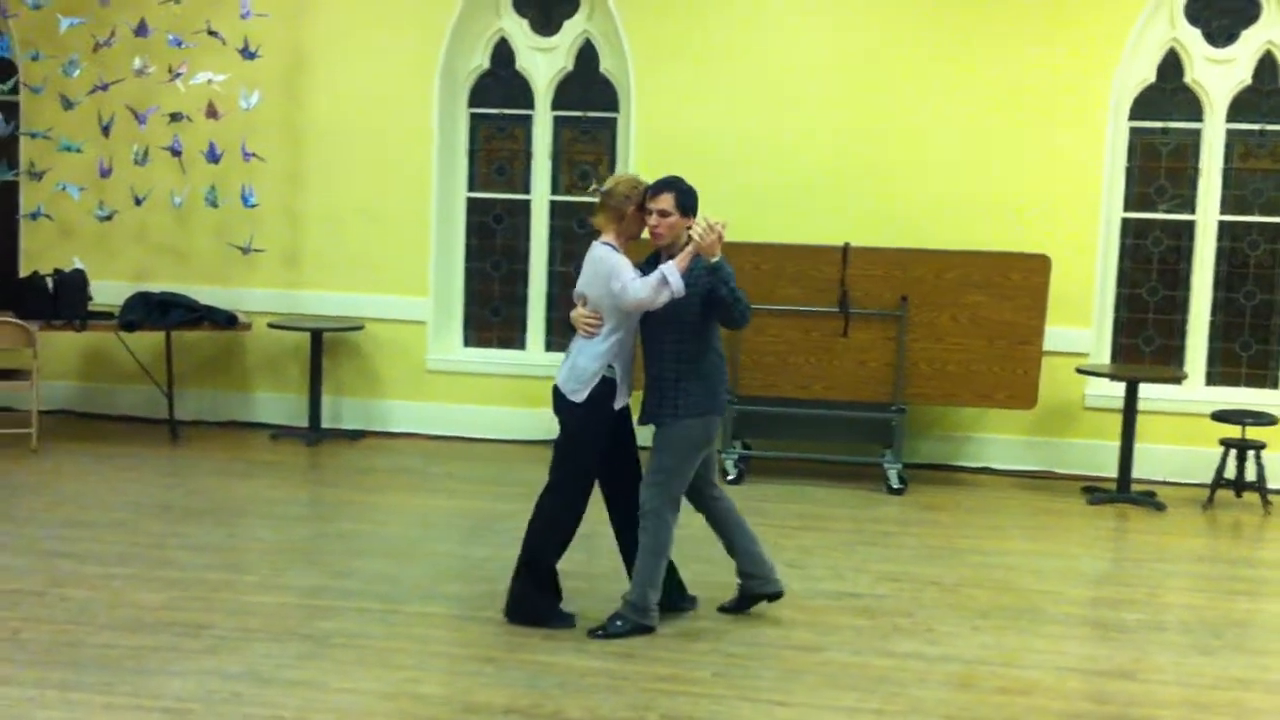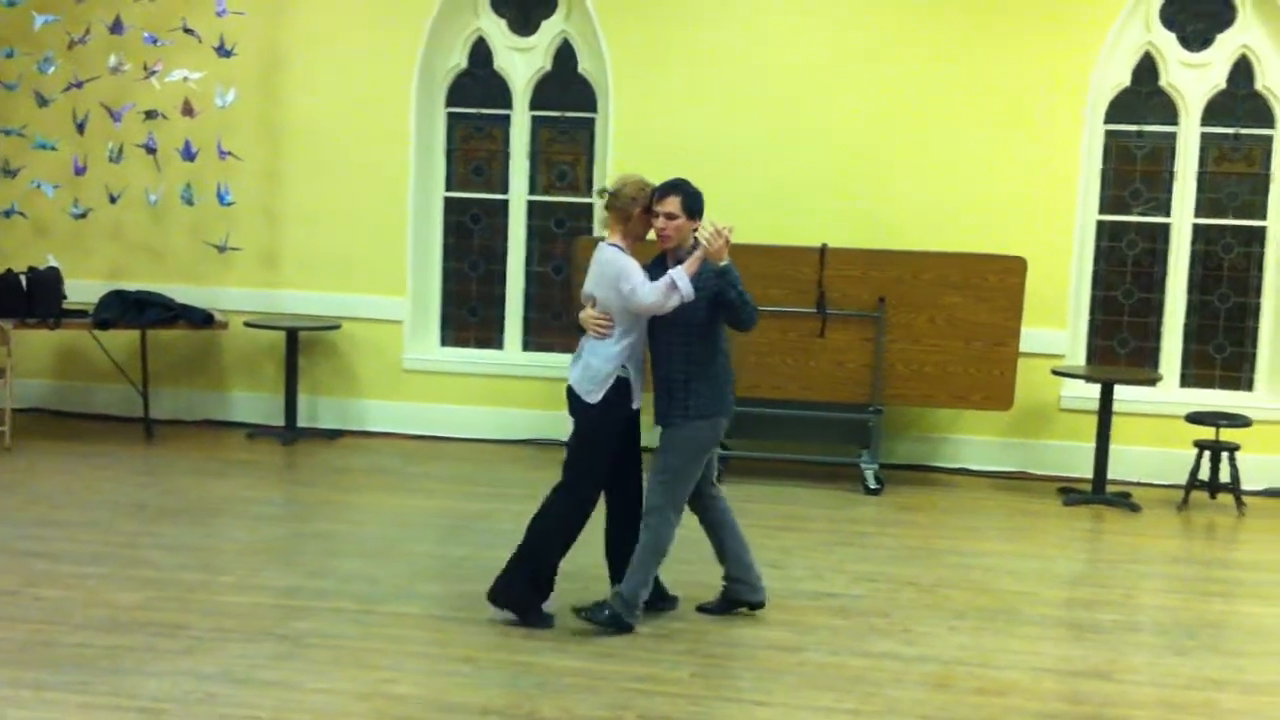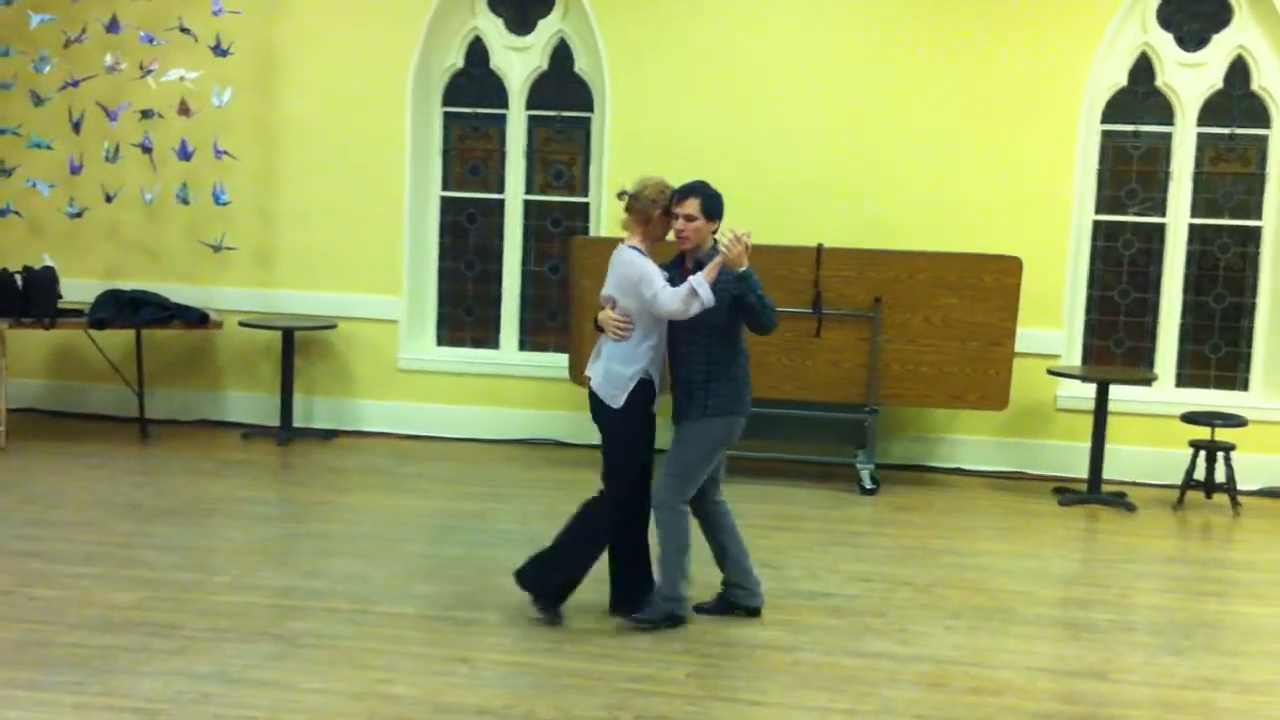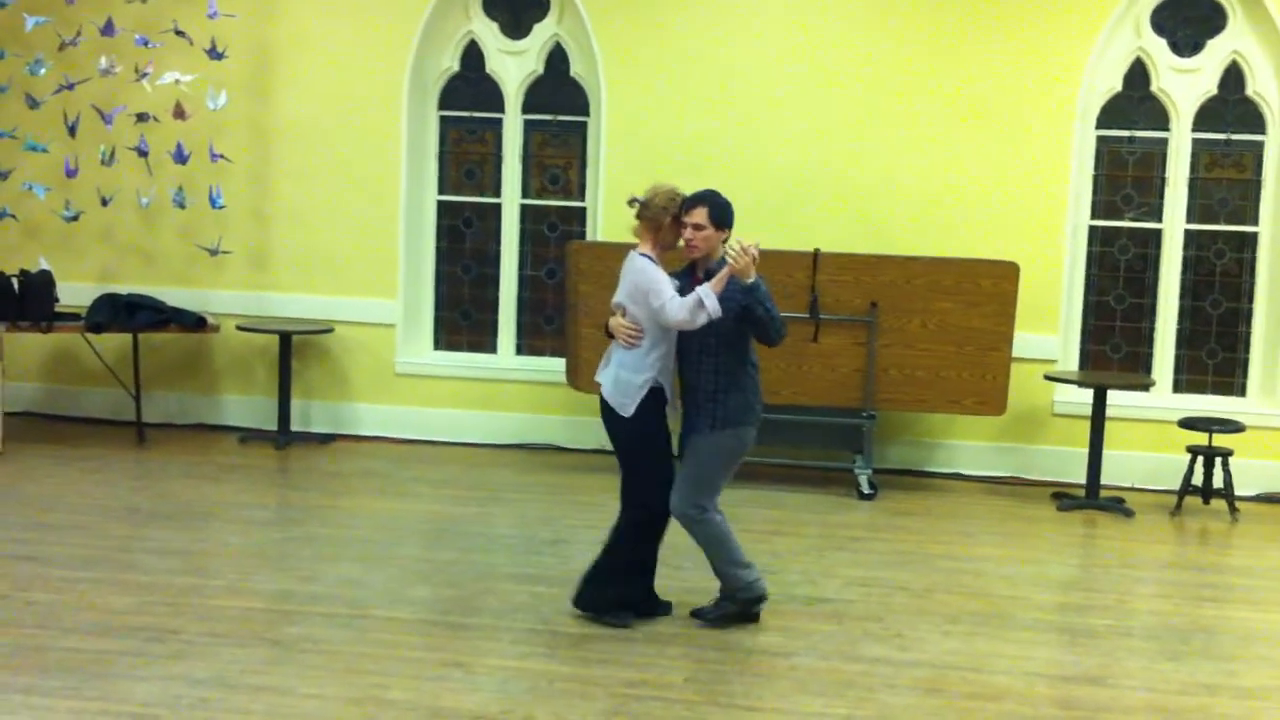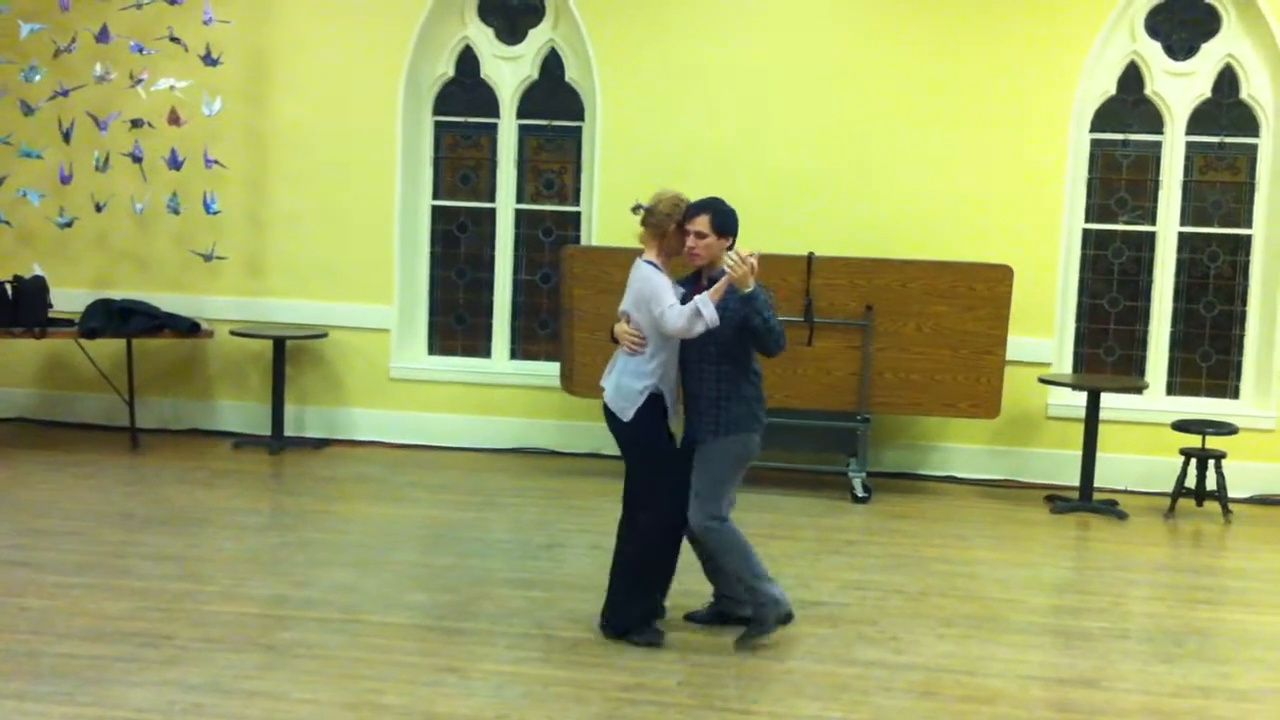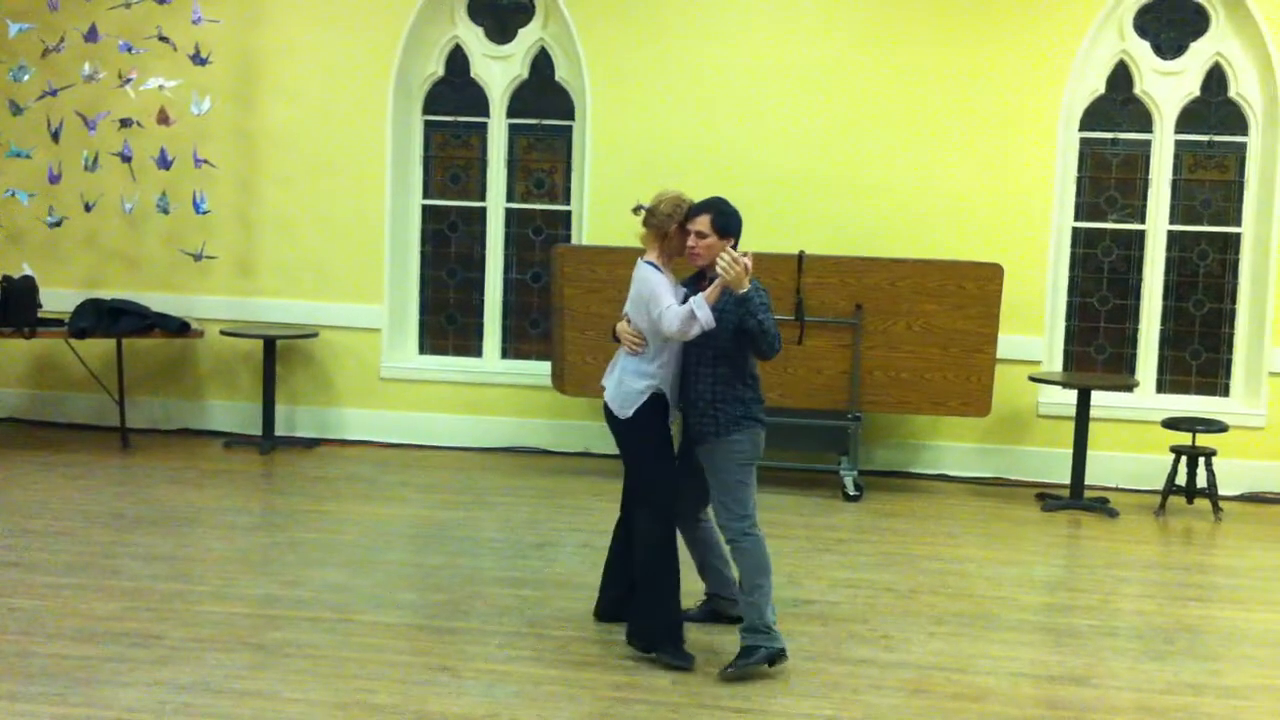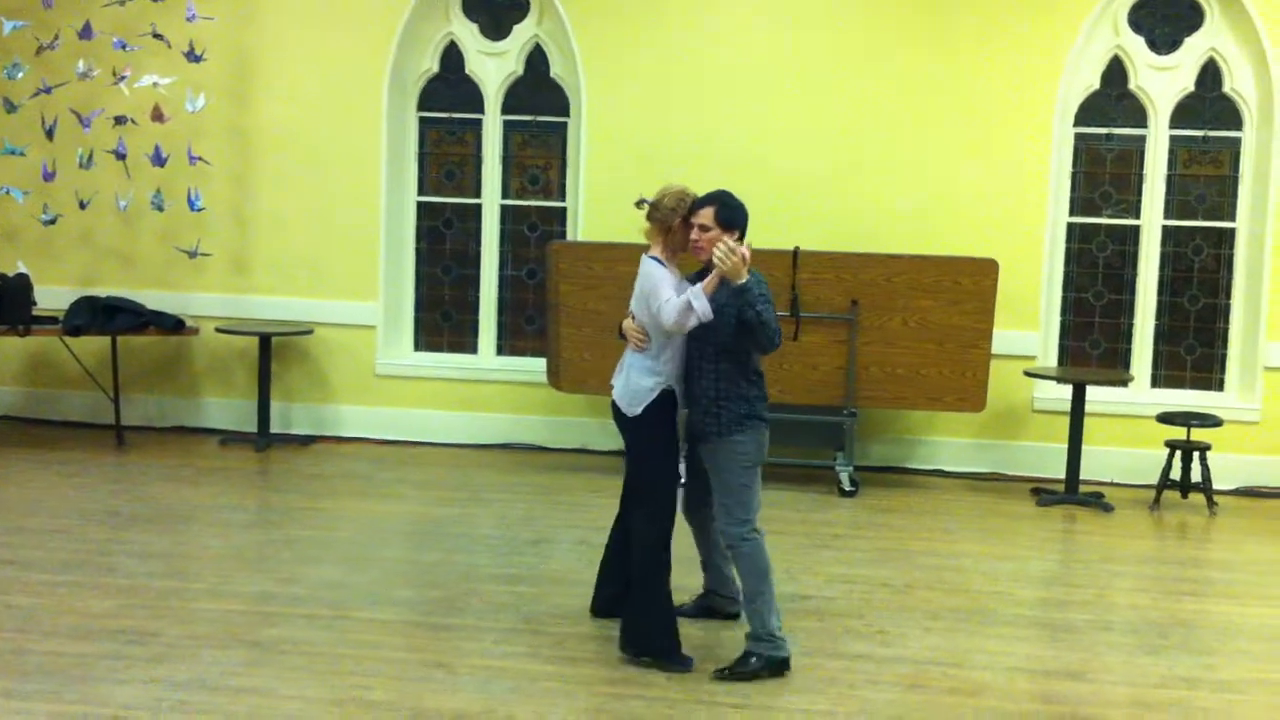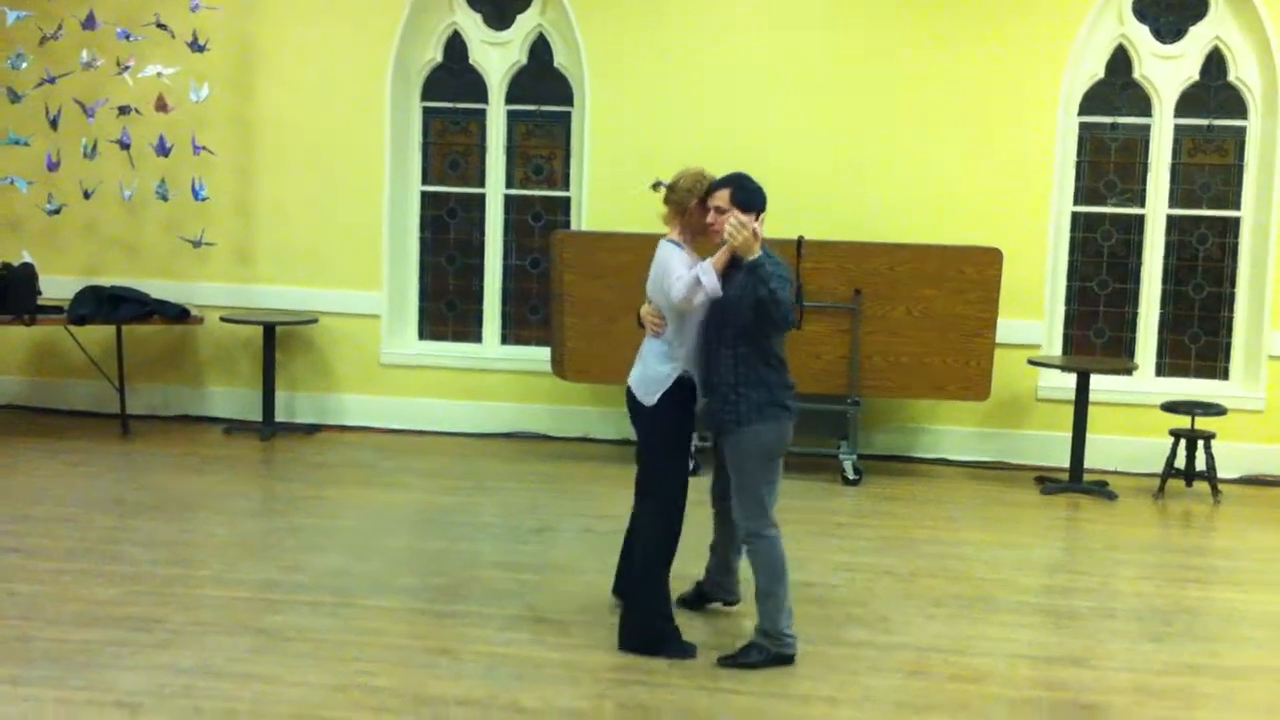
dt=0.2s
person 1, frame 1
left shoulder: (705, 270)
right shoulder: (646, 271)
left elbow: (738, 319)
right elbow: (609, 308)
left wrist: (713, 260)
right wrist: (578, 314)
left hip: (693, 404)
right hip: (674, 403)
left knee: (657, 503)
right knee: (705, 494)
left ankle: (639, 610)
right ankle: (760, 579)
person 1, frame 2
left shoulder: (711, 271)
right shoulder: (651, 273)
left elbow: (746, 321)
right elbow: (617, 311)
left wrist: (722, 265)
right wrist: (587, 315)
left hip: (702, 406)
right hip: (679, 405)
left knee: (661, 503)
right knee: (704, 496)
left ankle: (625, 606)
right ankle: (746, 587)
person 1, frame 3
left shoulder: (730, 273)
right shoulder: (668, 274)
left elbow: (765, 324)
right elbow: (630, 308)
left wrist: (741, 270)
right wrist: (605, 316)
left hip: (720, 405)
right hip: (692, 404)
left knee: (669, 493)
right knee: (704, 498)
left ankle: (669, 599)
right ankle: (743, 592)
person 1, frame 4
left shoulder: (739, 284)
right shoulder: (679, 282)
left elbow: (774, 336)
right elbow: (640, 315)
left wrist: (749, 280)
right wrist: (616, 322)
left hip: (731, 415)
right hip: (698, 414)
left knee: (688, 504)
right knee: (699, 505)
left ankle: (744, 584)
right ankle: (739, 596)
person 1, frame 5
left shoulder: (743, 292)
right shoulder: (684, 288)
left elbow: (773, 345)
right elbow: (649, 326)
left wrist: (748, 290)
right wrist: (621, 329)
left hip: (733, 424)
right hip: (699, 422)
left knee: (708, 517)
right knee: (691, 515)
left ankle: (769, 604)
right ankle: (733, 601)
person 1, frame 6
left shoulder: (745, 292)
right shoulder: (688, 288)
left elbow: (768, 348)
right elbow: (650, 324)
left wrist: (743, 291)
right wrist: (624, 328)
left hip: (734, 427)
right hip: (697, 425)
left knee: (739, 526)
right knee: (688, 513)
left ankle: (764, 638)
right ankle: (725, 600)
person 1, frame 7
left shoulder: (748, 286)
right shoulder: (698, 283)
left elbow: (768, 341)
left wrist: (740, 281)
right wrist: (631, 325)
left hip: (738, 427)
right hip: (704, 423)
left knee: (739, 530)
right knee: (698, 511)
left ankle: (769, 646)
right ankle: (721, 596)
person 1, frame 8
left shoulder: (766, 269)
right shoulder: (722, 269)
left elbow: (784, 319)
left wrist: (754, 256)
right wrist: (649, 311)
left hip: (760, 414)
right hip: (731, 411)
left knee: (756, 523)
right knee: (725, 504)
left ankle: (777, 639)
right ankle: (719, 584)
person 2, frame 1
left shoulder: (607, 256)
right shoulder: (607, 260)
right elbow: (641, 296)
right wrist: (690, 253)
left hip: (605, 391)
right hip: (588, 393)
left knee: (627, 491)
right knee: (566, 494)
left ankle: (656, 589)
right ankle: (530, 600)
person 2, frame 2
left shoulder: (611, 256)
right shoulder: (616, 261)
right elbow: (651, 300)
right wrist: (697, 258)
left hip: (611, 389)
right hip: (602, 392)
left knee: (626, 491)
right knee: (577, 491)
right ankle: (519, 589)
person 2, frame 3
left shoulder: (630, 258)
right shoulder: (637, 265)
right elbow: (672, 305)
right wrist: (719, 264)
left hip: (625, 389)
right hip: (624, 392)
left knee: (636, 492)
right knee: (620, 493)
left ankle: (632, 589)
right ankle: (544, 578)
person 2, frame 4
left shoulder: (641, 265)
right shoulder: (647, 271)
right elbow: (679, 315)
right wrist: (726, 274)
left hip: (632, 395)
right hip: (634, 399)
left knee: (648, 496)
right knee: (652, 499)
left ankle: (634, 595)
right ankle: (598, 593)
person 2, frame 5
left shoulder: (649, 272)
right shoulder: (651, 277)
right elbow: (678, 323)
right wrist: (725, 283)
left hip: (638, 401)
right hip: (638, 404)
left knee: (645, 503)
right knee: (666, 506)
left ankle: (630, 605)
right ankle: (626, 614)
person 2, frame 6
left shoulder: (654, 274)
right shoulder: (652, 278)
right elbow: (675, 325)
right wrist: (721, 285)
left hip: (640, 402)
right hip: (639, 405)
left knee: (641, 504)
right knee: (656, 512)
left ankle: (618, 600)
right ankle: (655, 630)
person 2, frame 7
left shoulder: (662, 269)
right shoulder: (656, 272)
right elbow: (675, 318)
right wrist: (717, 277)
left hip: (649, 401)
right hip: (647, 403)
left knee: (641, 502)
right knee: (655, 513)
left ankle: (613, 596)
right ankle: (649, 637)
person 2, frame 8
left shoulder: (681, 252)
right shoulder: (672, 254)
right elbow: (685, 295)
right wrist: (728, 250)
left hip: (670, 390)
right hip: (660, 393)
left knee: (658, 496)
right knee: (661, 504)
left ankle: (631, 585)
right ankle: (647, 629)
